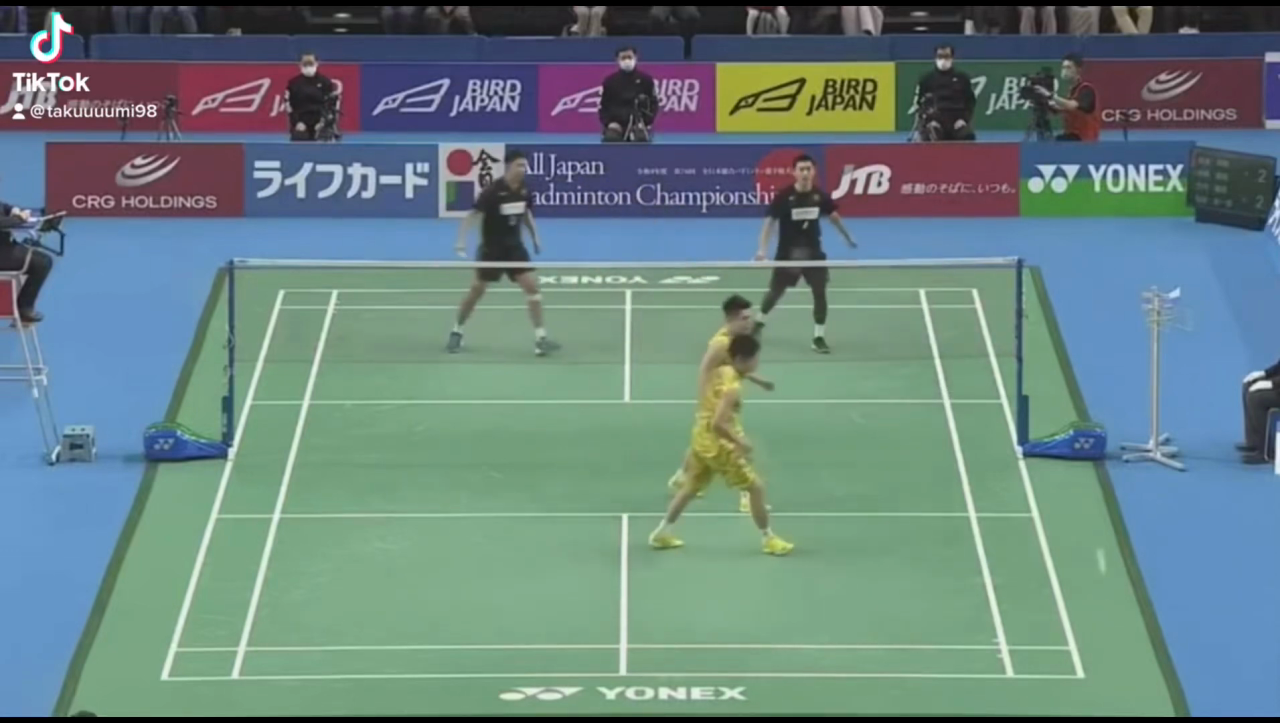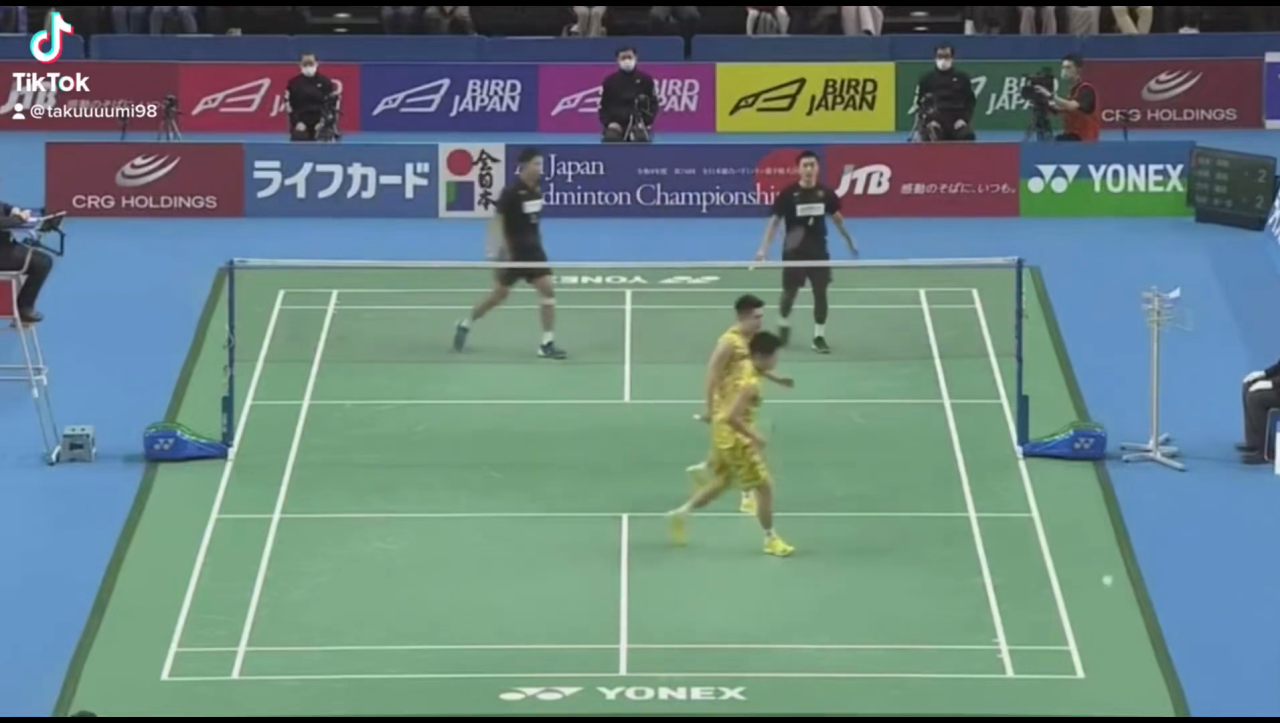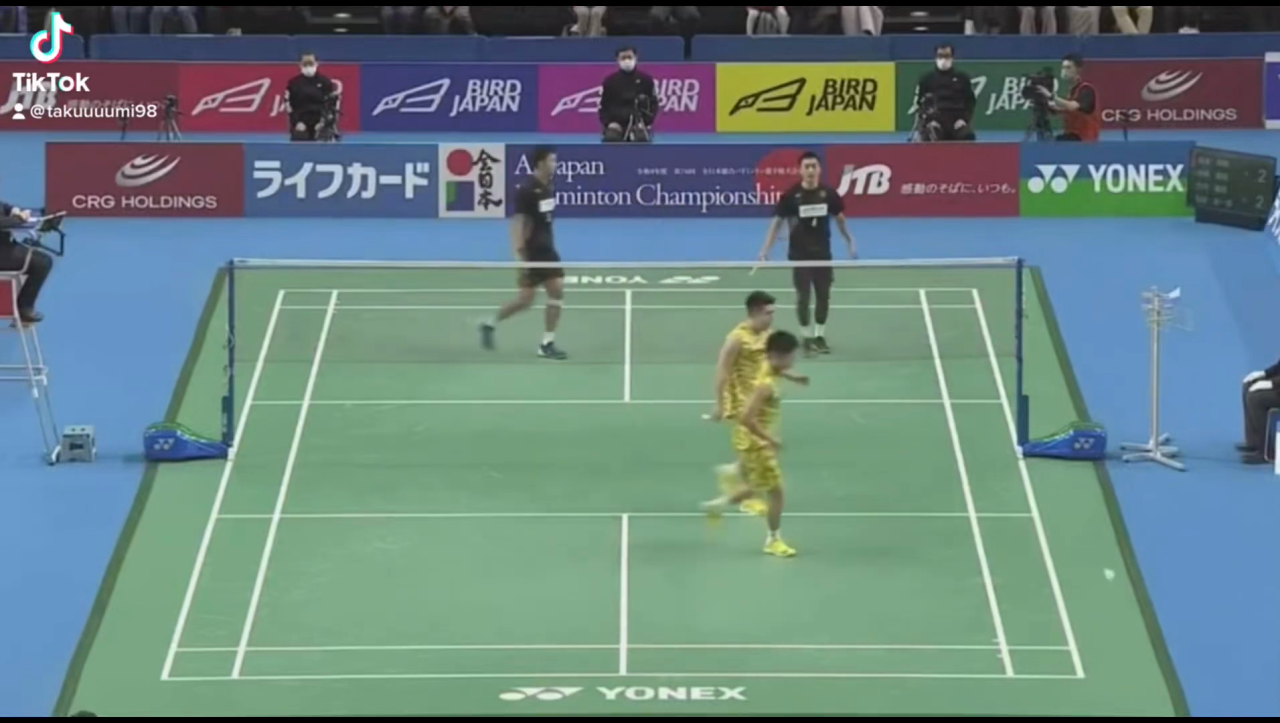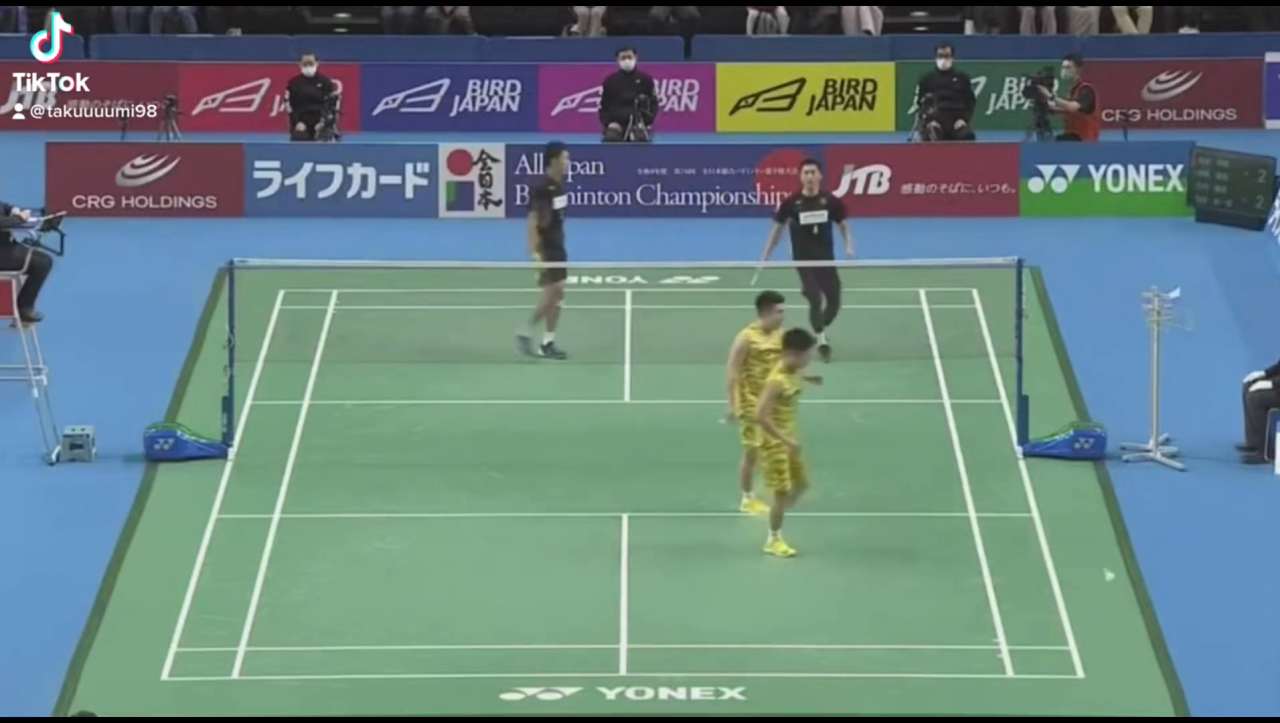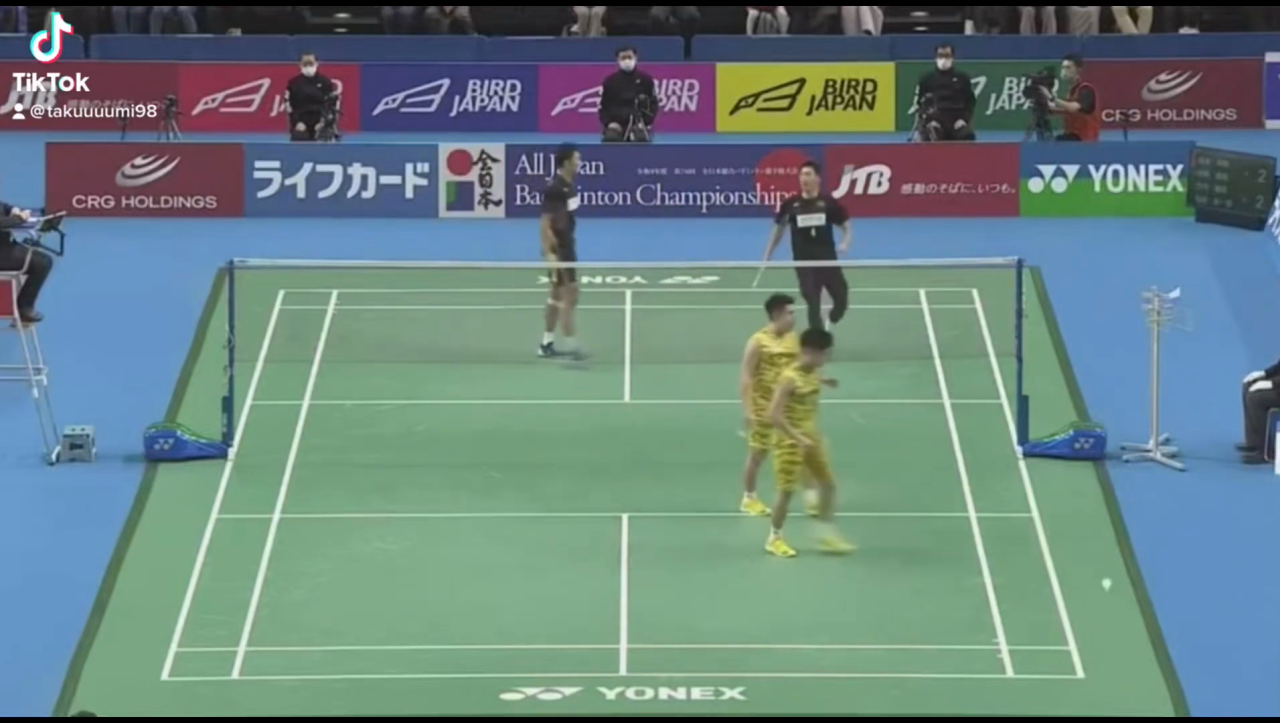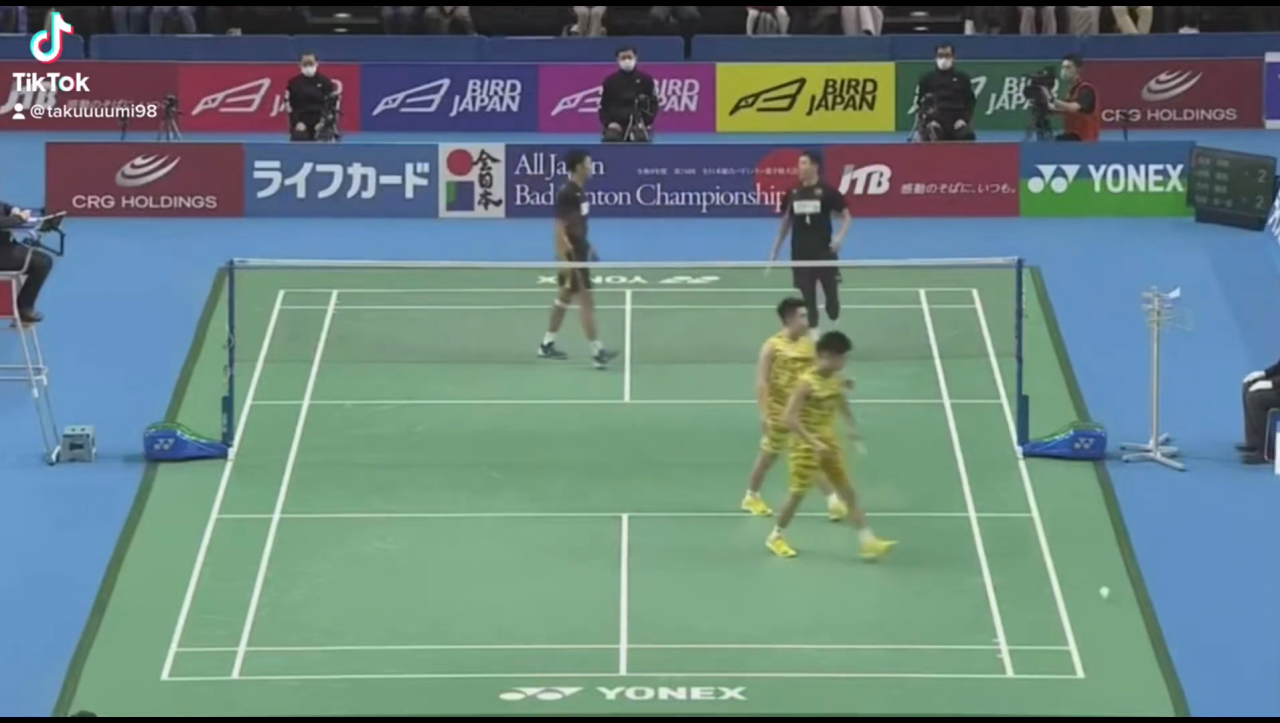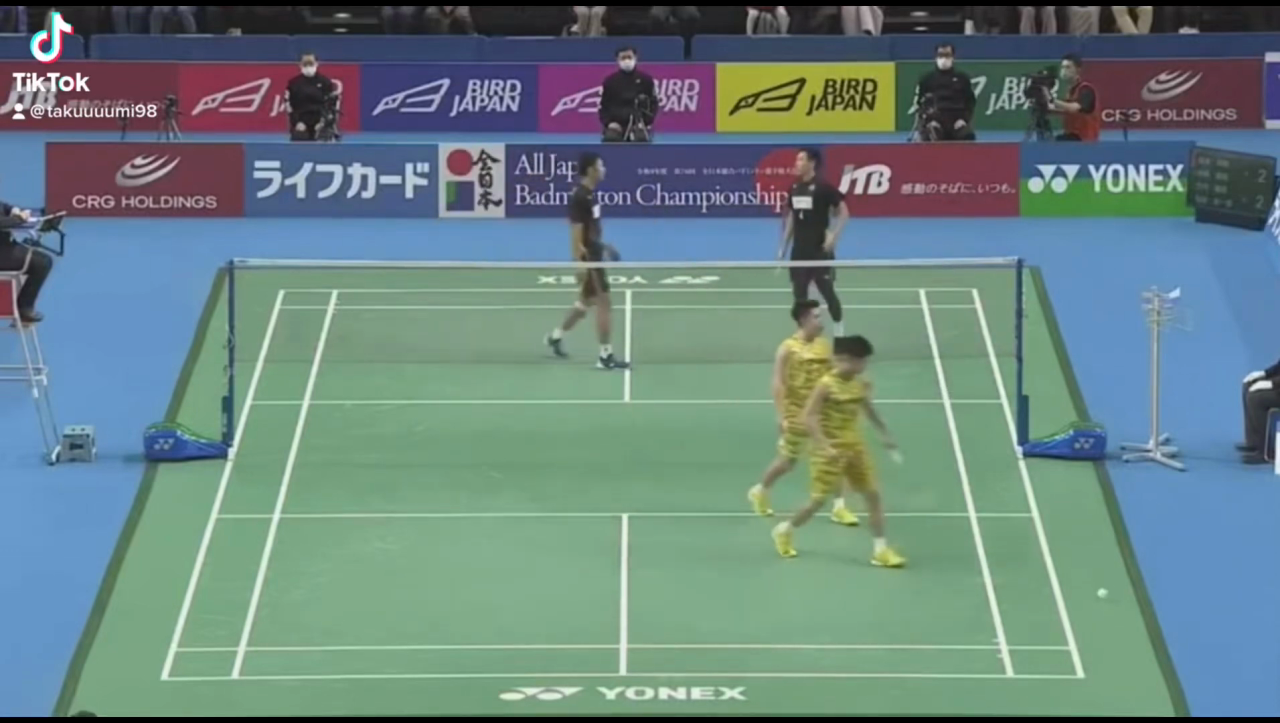
dt=0.1s
person 1, frame 1
left shoulder: (724, 373)
right shoulder: (733, 388)
left elbow: (705, 404)
right elbow: (717, 424)
right wrist: (740, 443)
left hip: (702, 442)
right hip: (718, 447)
left knee: (692, 487)
right knee: (756, 488)
left ankle: (662, 533)
right ankle: (768, 539)
person 1, frame 2
left shoulder: (746, 368)
right shoulder: (750, 384)
left elbow: (729, 399)
right elbow: (731, 418)
right wrist: (755, 437)
left hip: (729, 438)
right hip: (735, 441)
left knee: (720, 483)
right knee: (765, 487)
left ankle: (681, 514)
right ankle: (770, 539)
person 1, frame 3
left shoulder: (767, 369)
right shoulder: (766, 384)
right elbow: (745, 418)
right wrist: (770, 438)
left hip: (753, 440)
right hip: (754, 443)
left knee: (756, 486)
right knee: (776, 490)
left ankle: (719, 505)
right ankle: (773, 539)
person 1, frame 4
left shoulder: (794, 374)
right shoulder: (776, 381)
right elbow: (761, 417)
right wrist: (785, 439)
left hip: (788, 439)
right hip: (774, 443)
left knee: (801, 484)
right knee: (783, 492)
left ankle: (774, 517)
right ankle: (774, 539)
person 1, frame 5
left shoulder: (813, 374)
right shoulder: (789, 378)
right elbow: (774, 414)
right wrist: (799, 439)
left hip: (810, 438)
right hip: (789, 442)
left knee: (828, 485)
right knee: (787, 491)
left ankle: (828, 535)
right ankle: (775, 538)
person 1, frame 6
left shoulder: (837, 379)
right shoulder: (806, 382)
right elbow: (790, 417)
left wrist: (851, 426)
right wrist: (812, 442)
left hip: (830, 444)
right hip: (806, 446)
left knee: (848, 492)
right knee: (797, 494)
left ankle: (868, 542)
right ankle: (776, 536)
person 1, frame 7
left shoulder: (860, 383)
right shoulder: (826, 385)
left elbow: (869, 410)
right elbow: (809, 418)
left wrist: (885, 434)
right wrist: (825, 447)
left hip: (855, 447)
right hip: (830, 450)
left knee: (874, 495)
right knee: (819, 500)
left ankle: (881, 551)
right ankle: (784, 531)
person 2, frame 1
left shoulder: (735, 338)
right shoulder: (720, 344)
right elbow: (703, 376)
left wrist: (759, 381)
left ankle: (680, 479)
right ankle: (747, 498)
person 2, frame 2
left shoulder: (751, 338)
right shoulder: (728, 342)
right elbow: (712, 375)
left wrist: (777, 378)
right wrist: (708, 407)
left ankle: (701, 470)
right ankle: (748, 499)
person 2, frame 3
left shoulder: (765, 334)
right shoulder: (737, 338)
right elbow: (721, 371)
right wrist: (719, 404)
right hip: (741, 401)
left ankle: (731, 472)
right ankle: (748, 499)
person 2, frame 4
left shoulder: (779, 335)
right shoulder: (746, 338)
right elbow: (732, 373)
right wrist: (734, 405)
right hip: (752, 404)
right knee: (754, 451)
right ankle: (748, 499)
person 2, frame 5
left shoulder: (793, 339)
right shoulder: (758, 342)
right elbow: (746, 377)
right wrist: (747, 410)
right hip: (764, 407)
right knee: (757, 454)
left ankle: (811, 498)
right ankle: (749, 499)
person 2, frame 6
left shoulder: (809, 344)
right shoulder: (772, 347)
right elbow: (761, 382)
right wrist: (764, 414)
right hip: (779, 412)
right knee: (767, 456)
left ankle: (834, 503)
right ankle: (751, 497)
person 2, frame 7
left shoulder: (825, 345)
right shoulder: (788, 348)
right elbow: (778, 384)
right wrist: (781, 417)
right hip: (796, 414)
right knee: (787, 461)
left ankle: (839, 507)
right ankle: (759, 491)
person 3, frame 1
left shoulder: (525, 190)
right shoulder: (492, 191)
right elbow: (472, 216)
left wrist: (534, 237)
right wrist: (461, 241)
left hip: (515, 247)
right hip: (491, 249)
left knee: (533, 287)
right knee: (476, 292)
left ankle: (541, 339)
right ankle: (457, 332)
person 3, frame 2
left shoulder: (537, 189)
right shoulder: (511, 192)
right elbow: (497, 220)
left wrist: (539, 240)
right wrist: (496, 247)
left hip: (534, 249)
right hip: (514, 251)
left knee: (548, 290)
right knee: (498, 296)
left ankle: (547, 343)
right ankle: (464, 327)
person 3, frame 3
left shoulder: (549, 187)
right shoulder: (527, 190)
right elbow: (518, 222)
right wrist: (519, 252)
left hip: (546, 249)
right hip: (530, 251)
left knee: (557, 292)
right knee: (526, 300)
left ankle: (547, 343)
right ankle: (491, 324)
person 3, frame 4
left shoulder: (558, 184)
right shoulder: (542, 187)
right elbow: (531, 221)
right wrist: (535, 251)
left hip: (556, 246)
right hip: (543, 248)
left knee: (557, 294)
right knee: (553, 294)
left ankle: (547, 343)
right ankle: (524, 334)
person 3, frame 5
left shoulder: (570, 185)
right shoulder: (555, 188)
right elbow: (545, 223)
right wrist: (549, 252)
left hip: (566, 246)
right hip: (557, 249)
left knee: (557, 295)
right knee: (571, 294)
left ankle: (547, 344)
right ankle: (570, 345)
person 3, frame 6
left shoulder: (578, 190)
right shoulder: (567, 194)
right elbow: (559, 228)
left wrist: (586, 248)
right wrist: (563, 258)
left hip: (578, 252)
right hip: (570, 254)
left knee: (565, 298)
right knee: (586, 299)
left ankle: (547, 344)
right ankle: (597, 351)
person 3, frame 7
left shoulder: (589, 193)
right shoulder: (580, 197)
right elbow: (576, 233)
left wrist: (603, 246)
right wrist: (579, 262)
left hip: (593, 255)
right hip: (587, 258)
left knee: (587, 302)
right knee: (604, 302)
left ankle: (555, 337)
right ankle: (605, 356)
person 4, frame 1
left shoulder: (820, 196)
right shoulder: (784, 196)
left elbow: (833, 217)
right elbow: (769, 223)
left wrist: (848, 238)
right wrist: (762, 249)
left hip: (813, 252)
right hip: (787, 253)
left knee: (820, 294)
right knee: (776, 292)
left ankle: (818, 337)
right ankle: (760, 322)
person 4, frame 2
left shoulder: (826, 193)
right shoulder: (788, 194)
left elbow: (837, 218)
right elbow: (774, 221)
left wrist: (850, 241)
right wrist: (764, 249)
left hip: (819, 252)
right hip: (794, 253)
left knee: (820, 294)
right knee: (790, 292)
left ankle: (819, 336)
right ankle: (784, 326)
person 4, frame 3
left shoulder: (829, 194)
right shoulder: (790, 195)
left elbow: (840, 219)
right elbow: (777, 223)
left wrist: (850, 243)
right wrist: (765, 250)
left hip: (822, 253)
right hip: (799, 253)
left knee: (823, 295)
right knee: (804, 294)
left ankle: (819, 336)
right ankle: (806, 337)
person 4, frame 4
left shoulder: (831, 201)
right shoulder: (791, 202)
left elbow: (843, 225)
right elbow: (777, 229)
left wrist: (849, 246)
right wrist: (765, 256)
left hip: (827, 261)
right hip: (804, 261)
left knee: (834, 303)
right knee: (816, 301)
left ankle: (820, 336)
right ankle: (820, 344)
person 4, frame 5
left shoulder: (829, 203)
right shoulder: (791, 205)
left elbow: (847, 227)
right elbow: (778, 231)
left wrist: (846, 243)
right wrist: (767, 258)
left hip: (828, 261)
right hip: (805, 262)
left knee: (841, 302)
right knee: (813, 302)
person 4, frame 6
left shoulder: (828, 192)
right shoulder: (792, 193)
left elbow: (846, 216)
right elbow: (786, 222)
left wrist: (840, 237)
right wrist: (775, 249)
left hip: (824, 252)
right hip: (801, 253)
left knee: (831, 294)
right knee: (808, 296)
right ankle: (814, 339)
person 4, frame 7
left shoulder: (824, 187)
right shoulder: (795, 188)
left elbow: (843, 211)
left wrist: (832, 235)
right wrist: (784, 246)
left hip: (821, 248)
right hip: (800, 249)
left knee: (826, 292)
right knee: (799, 291)
left ankle: (839, 335)
